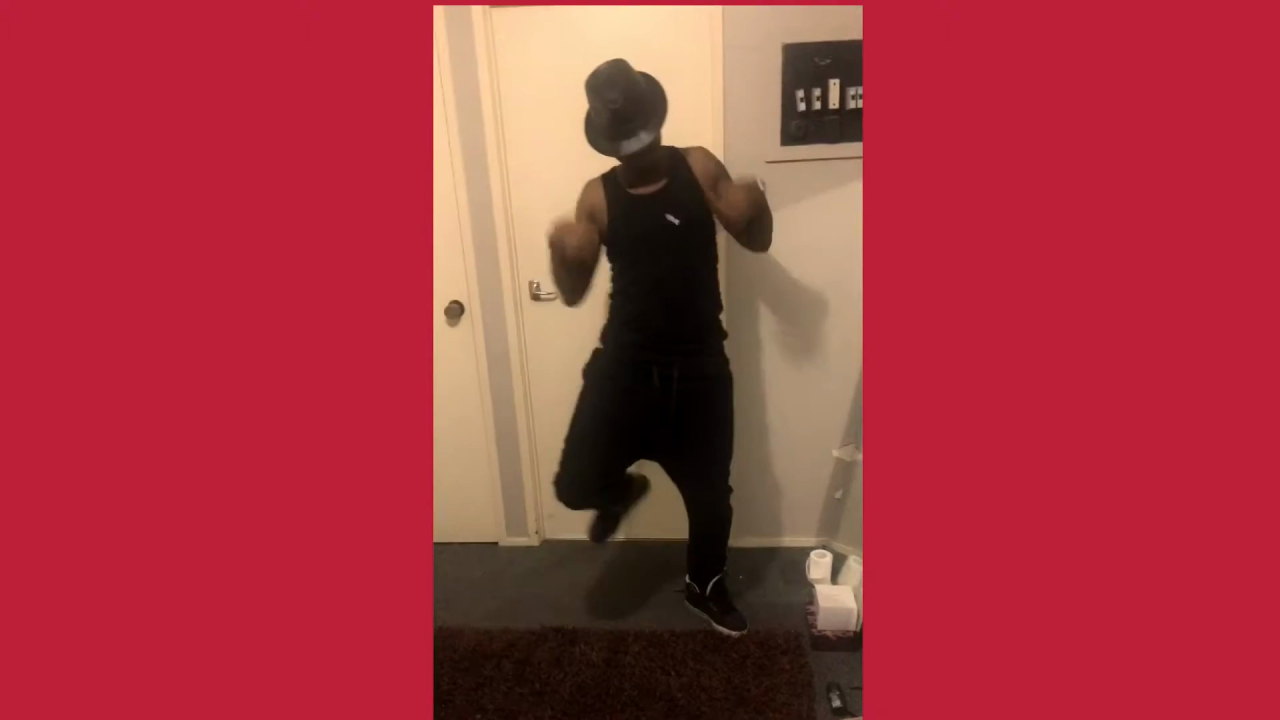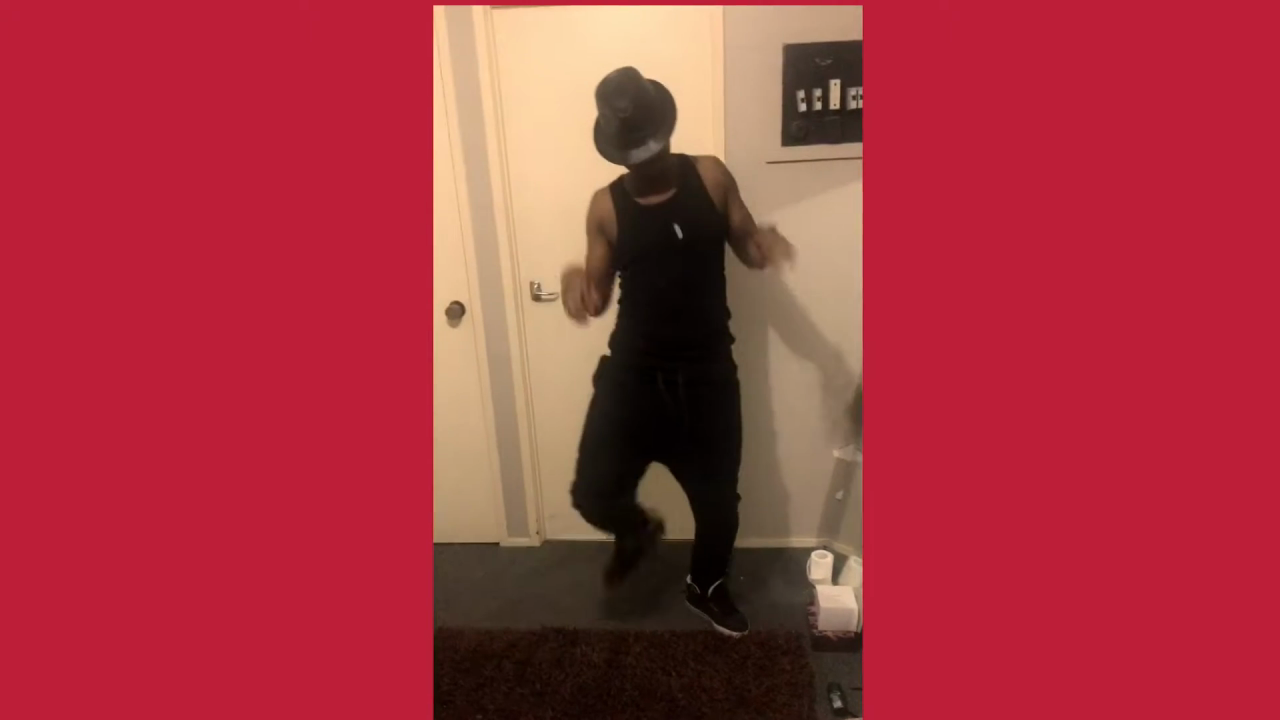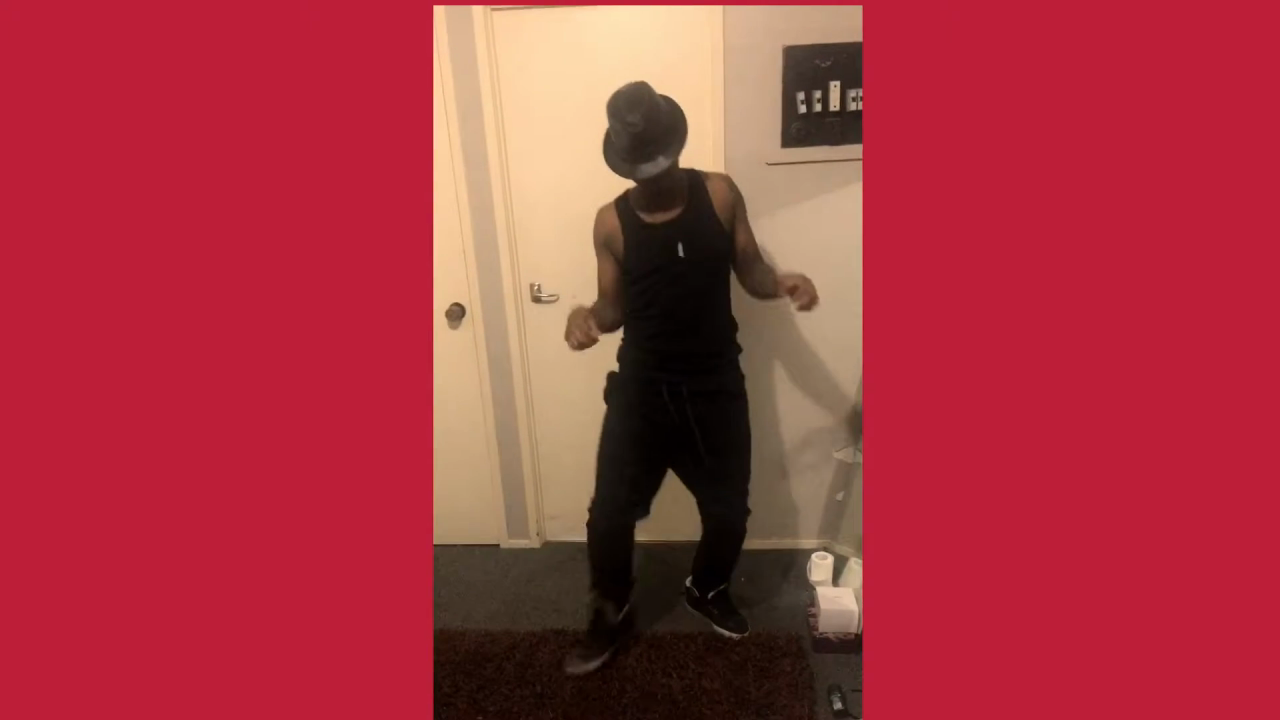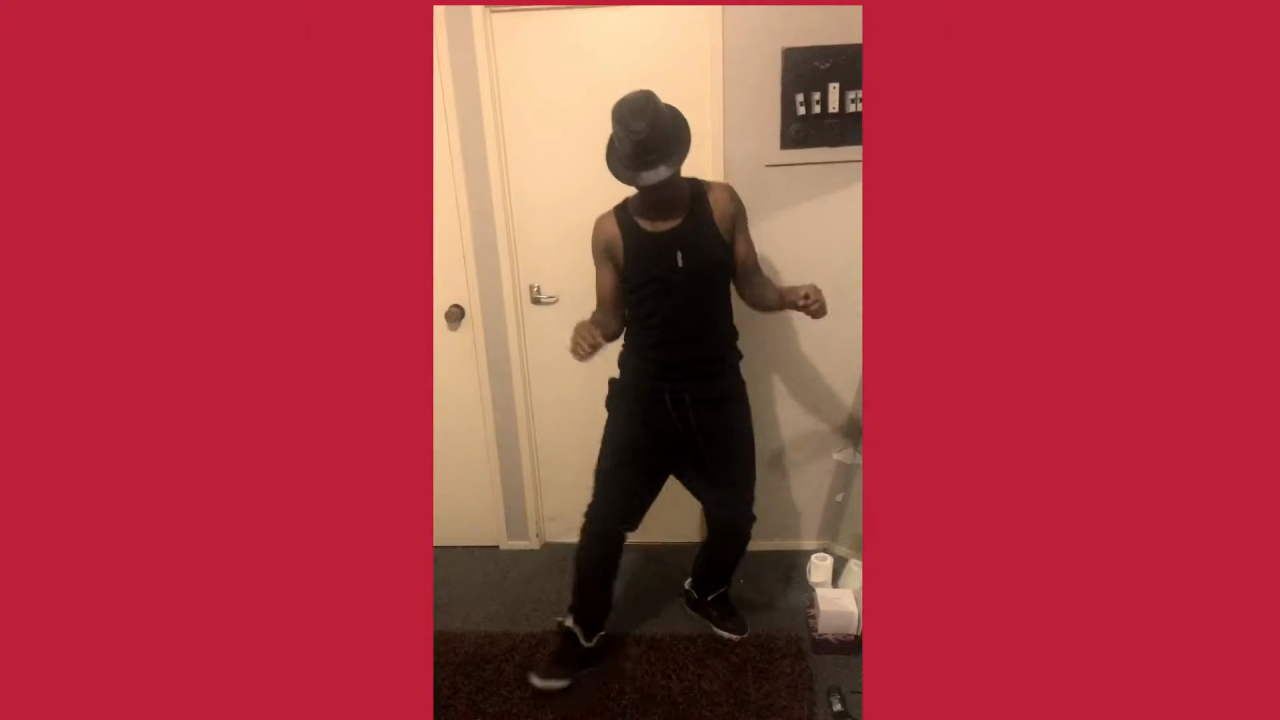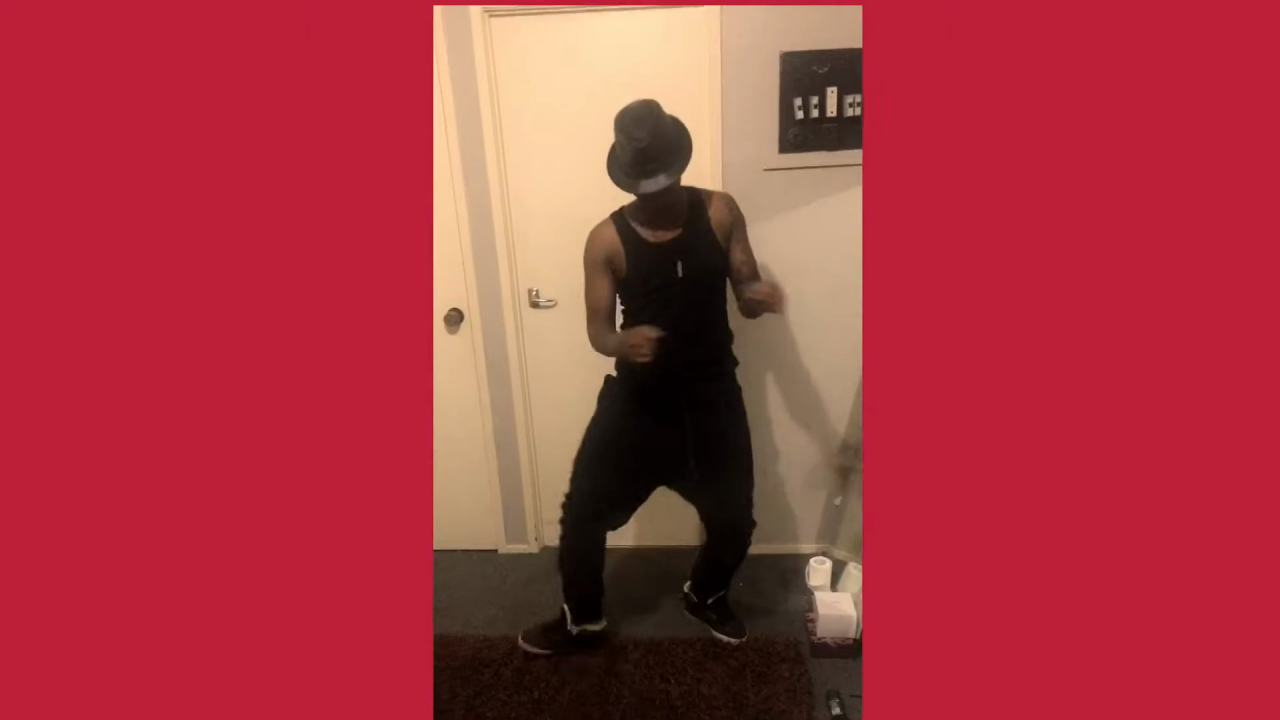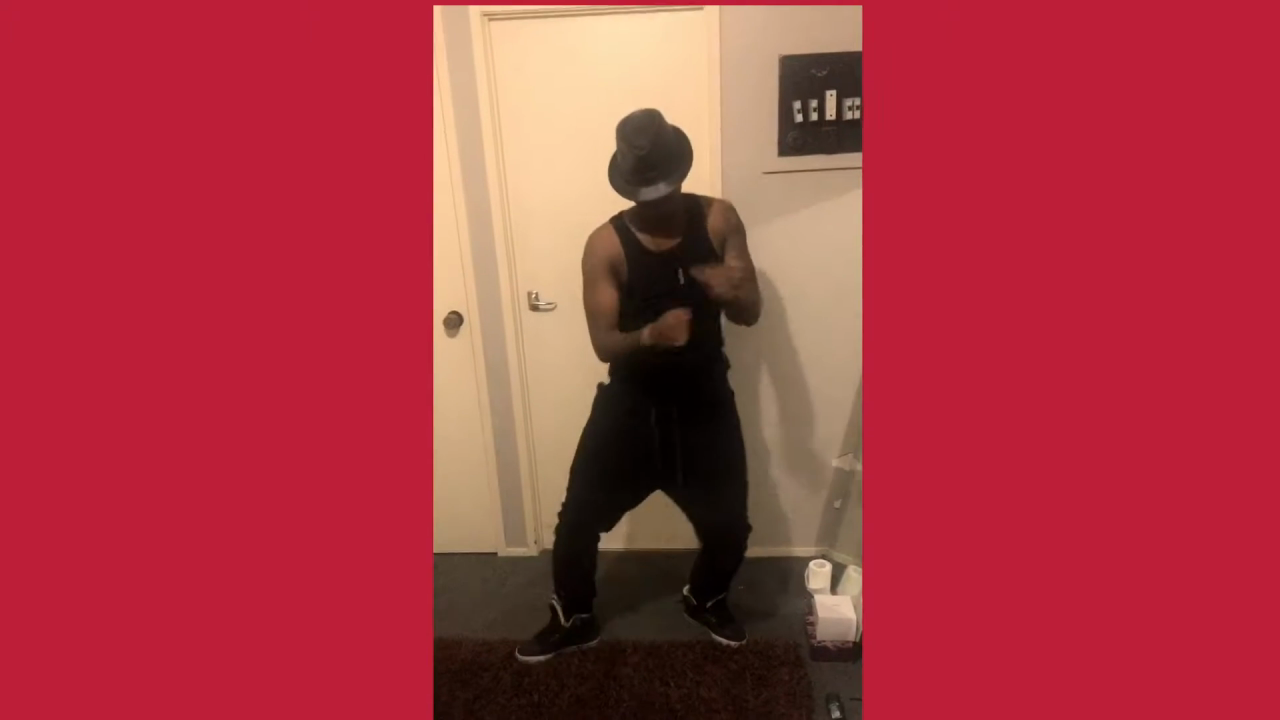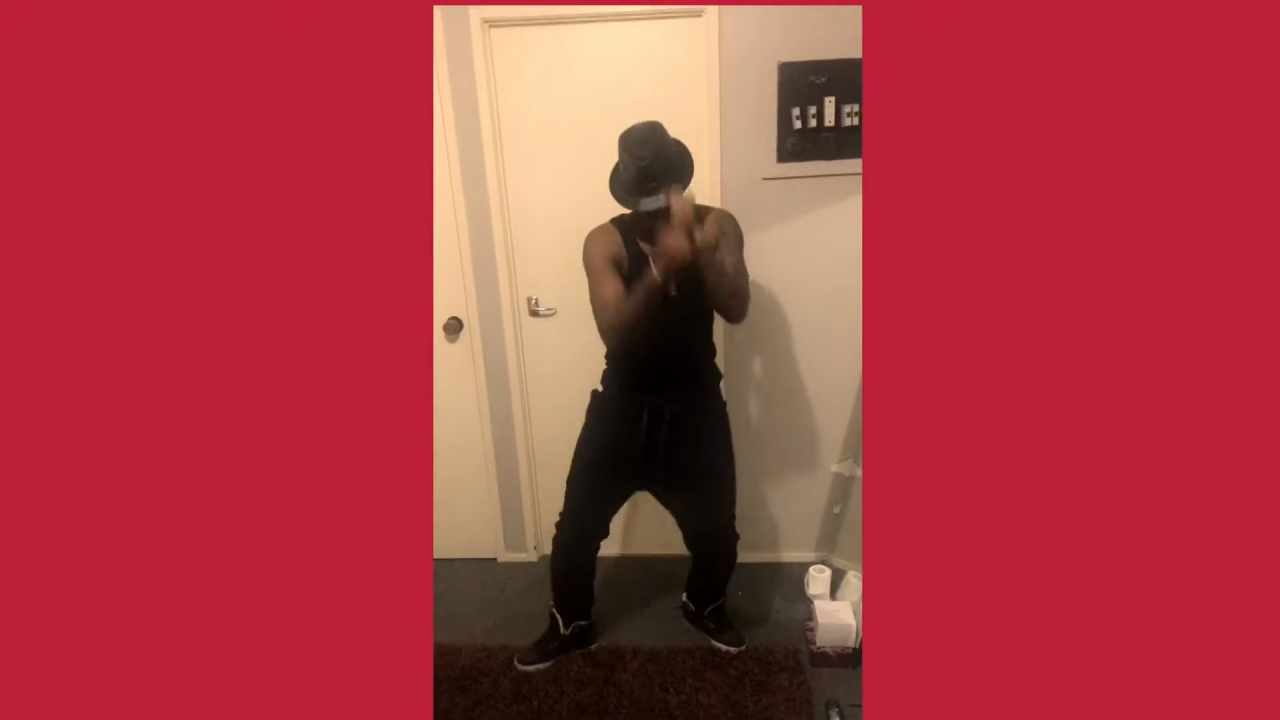
dt=0.1s
person 1, frame 1
left shoulder: (699, 167)
right shoulder: (597, 197)
left elbow: (756, 239)
right elbow: (574, 292)
left wrist: (754, 206)
right wrist: (562, 250)
left hip: (700, 367)
right hip: (625, 365)
left knee: (710, 493)
right knee: (575, 483)
left ankle: (706, 584)
right ankle: (622, 487)
person 1, frame 2
left shoulder: (710, 176)
right shoulder: (606, 205)
left elbow: (748, 249)
right elbow: (599, 300)
left wrist: (768, 243)
right wrist: (579, 284)
left hip: (707, 372)
right hip: (633, 372)
left knee: (718, 497)
right knee: (593, 494)
left ankle: (707, 585)
right ankle: (634, 532)
person 1, frame 3
left shoulder: (720, 194)
right shoulder: (611, 222)
left elbow: (752, 272)
right elbow: (613, 306)
left wrist: (788, 284)
right wrist: (590, 316)
left hip: (715, 386)
right hip: (642, 387)
left knee: (727, 508)
right knee: (610, 512)
left ankle: (706, 589)
right ankle: (611, 614)
person 1, frame 4
left shoulder: (720, 203)
right shoulder: (610, 230)
left elbow: (750, 286)
right elbow: (614, 317)
left wrist: (789, 297)
right wrist: (593, 327)
left hip: (717, 393)
right hip: (643, 395)
left knee: (733, 516)
right knee: (606, 519)
left ankle: (706, 592)
right ankle: (582, 635)
person 1, frame 5
left shoulder: (721, 212)
right shoulder: (607, 240)
left elbow: (748, 299)
right elbow: (599, 333)
left wrist: (759, 293)
right wrist: (623, 341)
left hip: (713, 399)
right hip: (637, 400)
left knee: (734, 520)
right knee: (583, 513)
left ankle: (705, 595)
right ankle: (581, 621)
person 1, frame 6
left shoulder: (718, 219)
right shoulder: (605, 244)
left elbow: (748, 310)
right elbow: (604, 341)
left wrist: (735, 291)
right wrist: (650, 335)
left hip: (705, 404)
right hip: (630, 403)
left knee: (727, 525)
right knee: (578, 517)
left ankle: (705, 599)
right ankle: (574, 618)
person 1, frame 7
left shoulder: (716, 225)
right shoulder: (606, 241)
left elbow: (736, 309)
right elbow: (612, 332)
left wrist: (704, 248)
right wrist: (659, 267)
left hip: (695, 410)
right hip: (623, 409)
left knee: (716, 533)
right knee: (579, 524)
left ankle: (703, 604)
right ankle: (571, 624)
